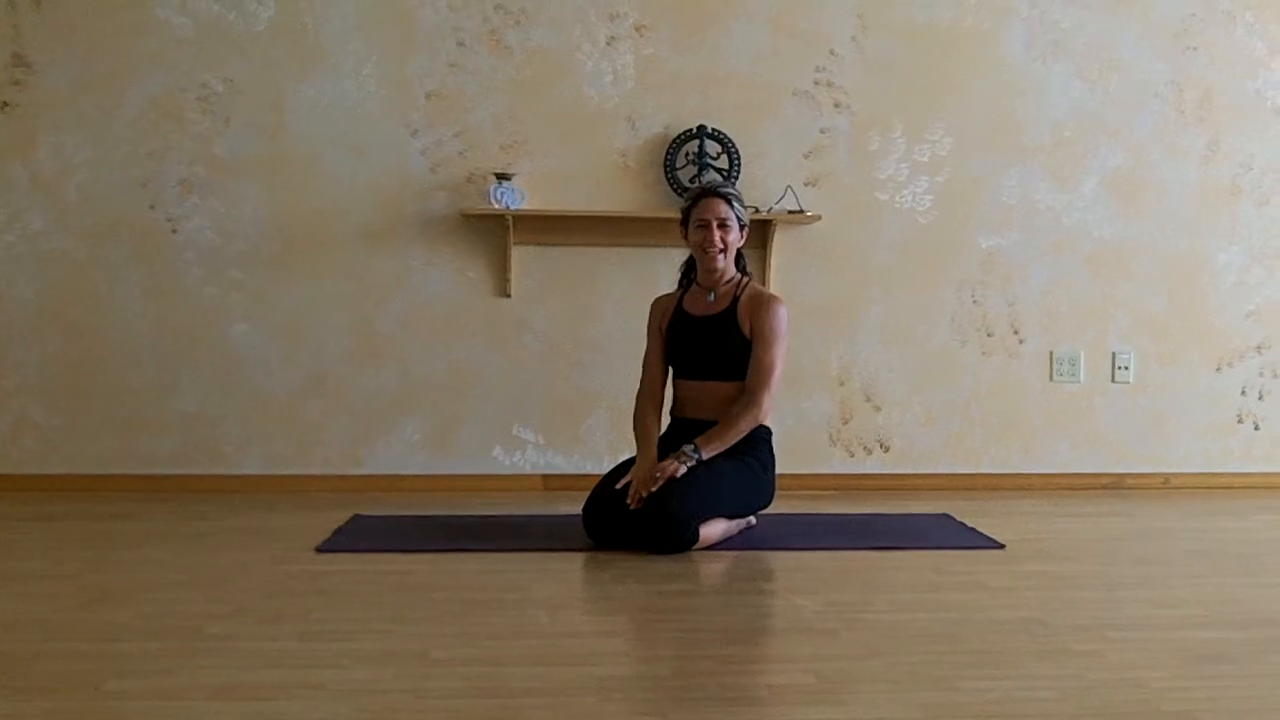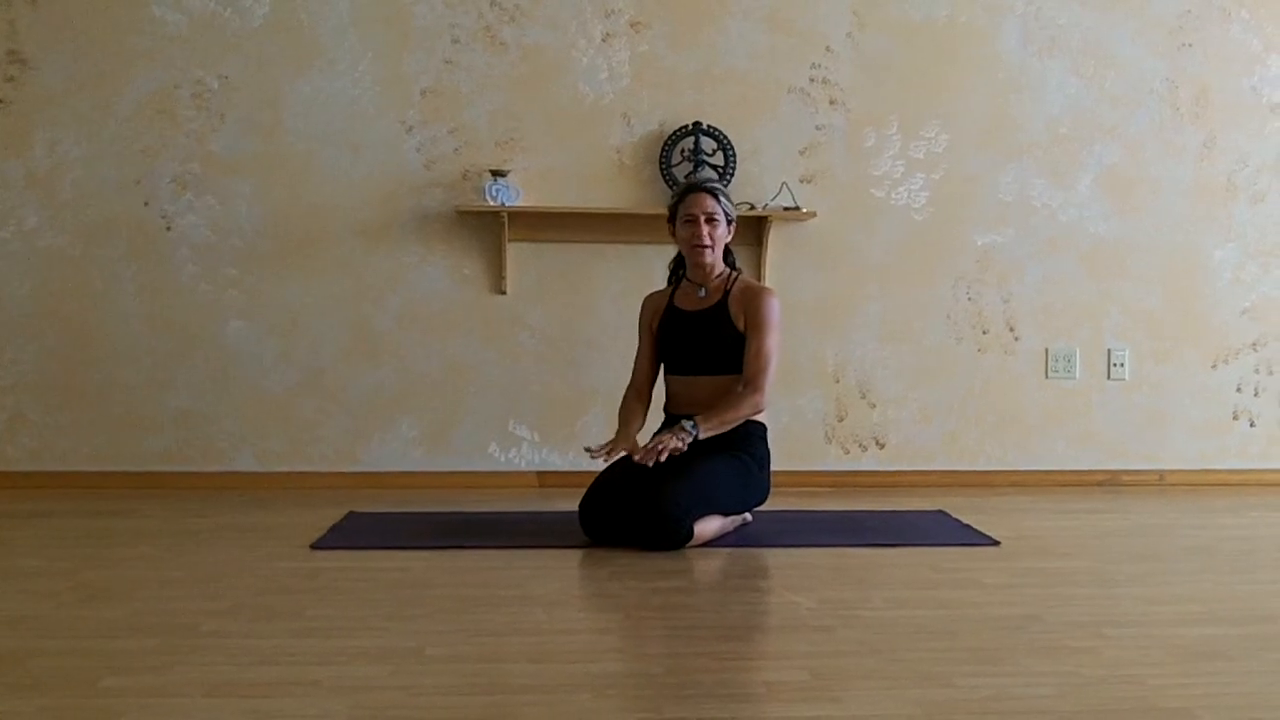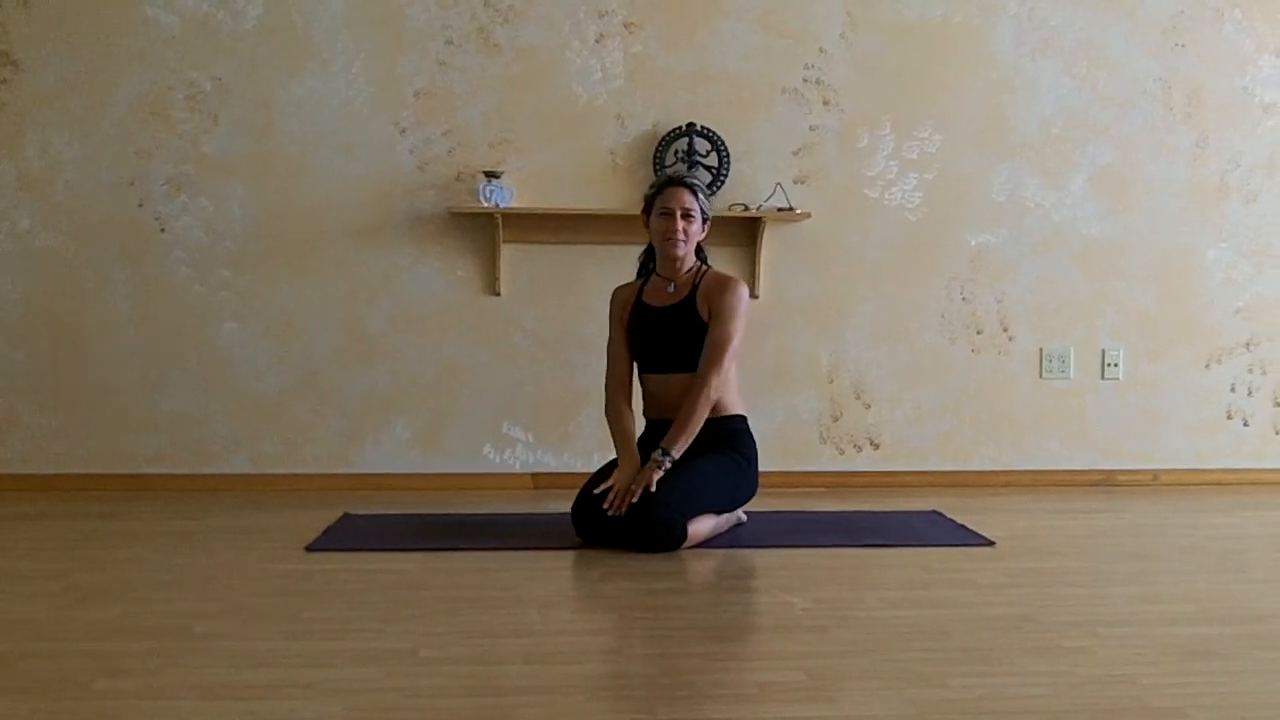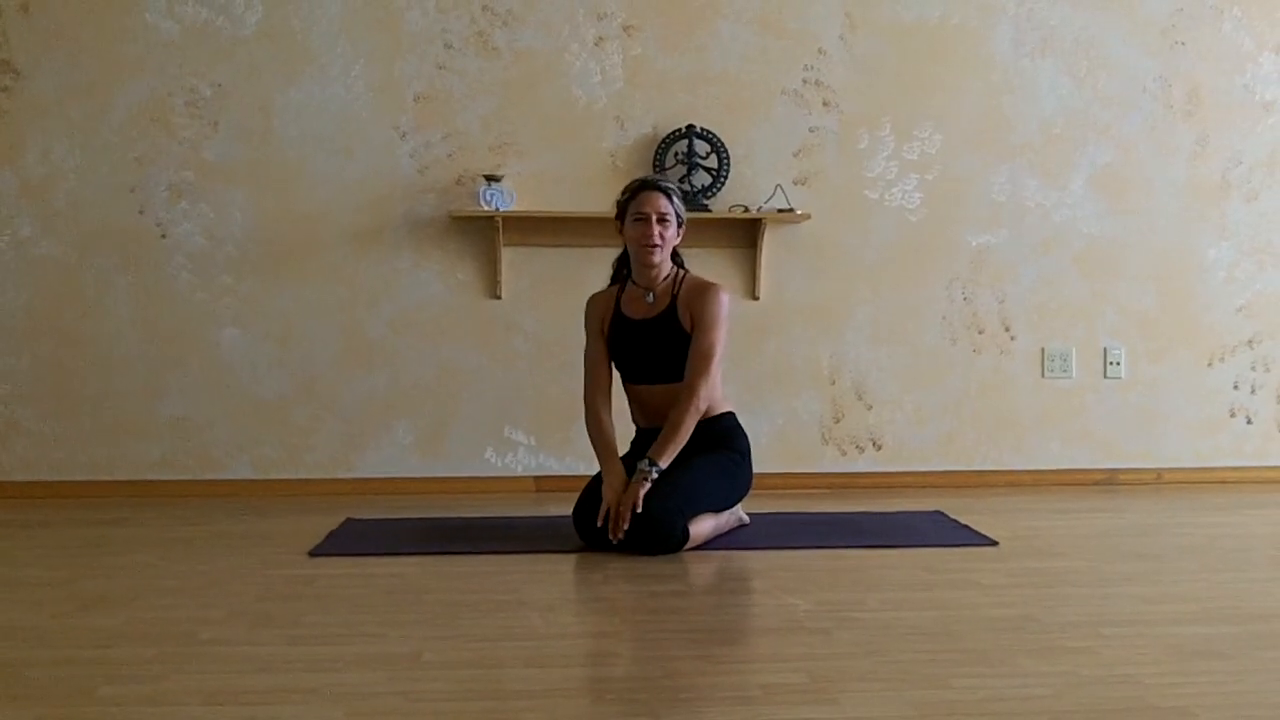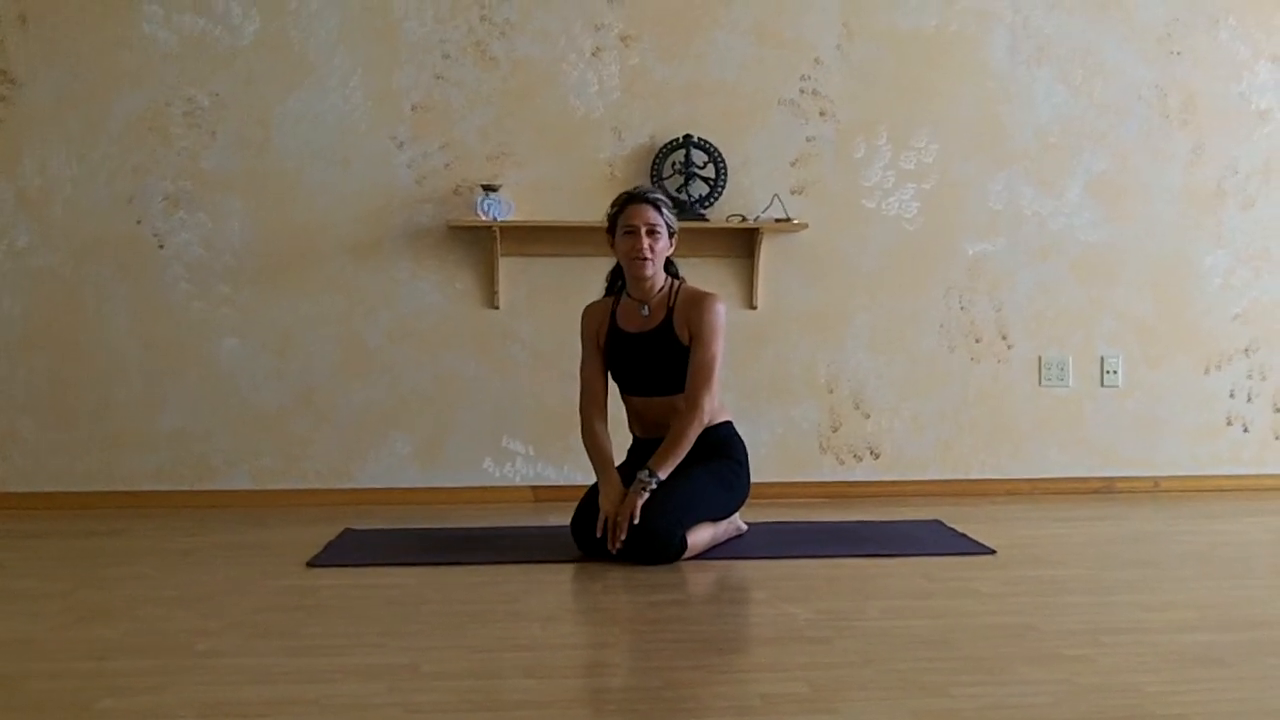
dt=0.7s
person 1, frame 1
left shoulder: (764, 307)
right shoulder: (665, 308)
left elbow: (757, 406)
right elbow: (649, 395)
left wrist: (689, 457)
right wrist: (648, 457)
left hip: (742, 452)
right hip: (677, 442)
left knee: (667, 518)
right knee: (600, 516)
left ankle: (735, 520)
right ankle: (725, 522)
person 1, frame 2
left shoulder: (756, 299)
right shoulder: (655, 305)
left elbow: (755, 395)
right elbow: (640, 387)
left wrist: (688, 430)
right wrist: (625, 434)
left hip: (737, 447)
right hip: (670, 441)
left knee: (660, 516)
right knee: (597, 513)
left ankle: (731, 517)
right ankle: (722, 516)
person 1, frame 3
left shoulder: (726, 290)
right shoulder: (625, 298)
left elbow: (709, 385)
right elbow: (617, 391)
left wrist: (661, 463)
right wrist: (629, 460)
left hip: (723, 444)
right hip: (656, 441)
left knee: (651, 520)
right knee: (590, 517)
left ankle: (724, 515)
person 1, frame 4
left shoulder: (706, 296)
right shoulder: (601, 306)
left elbow: (695, 397)
right elbow: (596, 401)
left wrist: (647, 473)
right wrist: (613, 473)
left hip: (716, 444)
right hip: (649, 445)
left knee: (650, 522)
right knee: (593, 522)
left ankle: (725, 515)
person 1, frame 5
left shoulder: (702, 307)
right shoulder: (597, 317)
left elbow: (698, 409)
right elbow: (592, 412)
left wrist: (645, 484)
right wrist: (610, 484)
left hip: (713, 454)
right hip: (646, 453)
left knee: (648, 532)
right knee: (590, 531)
left ankle: (723, 523)
